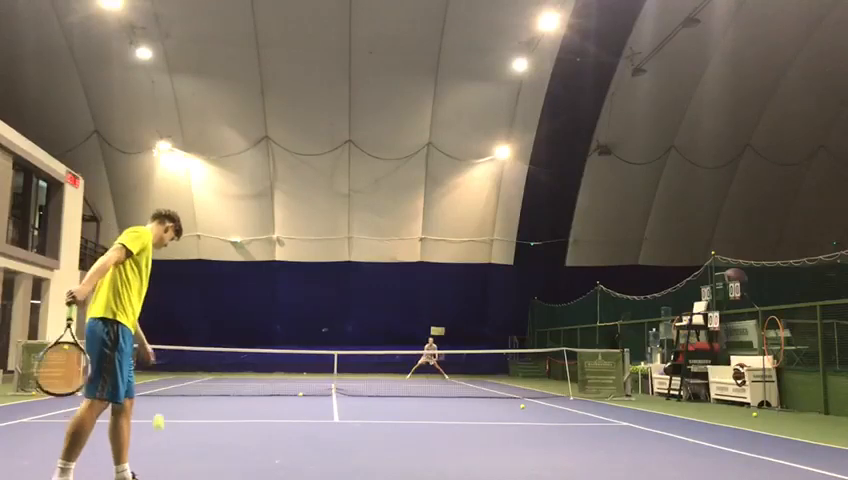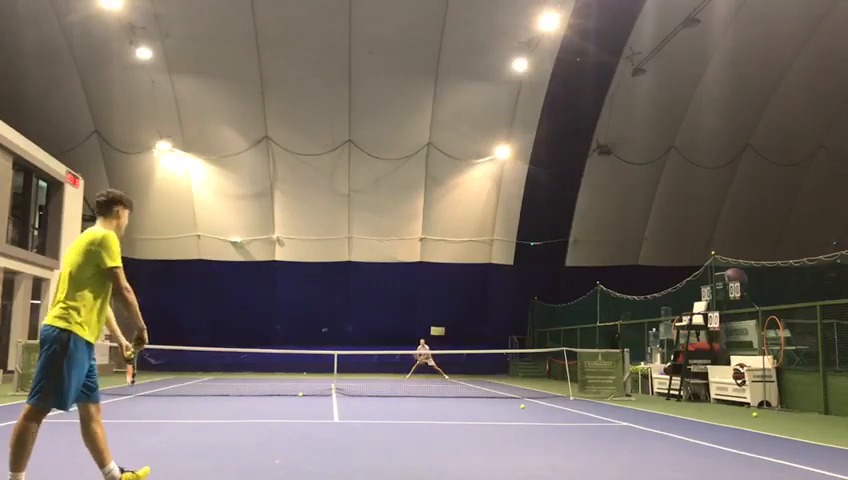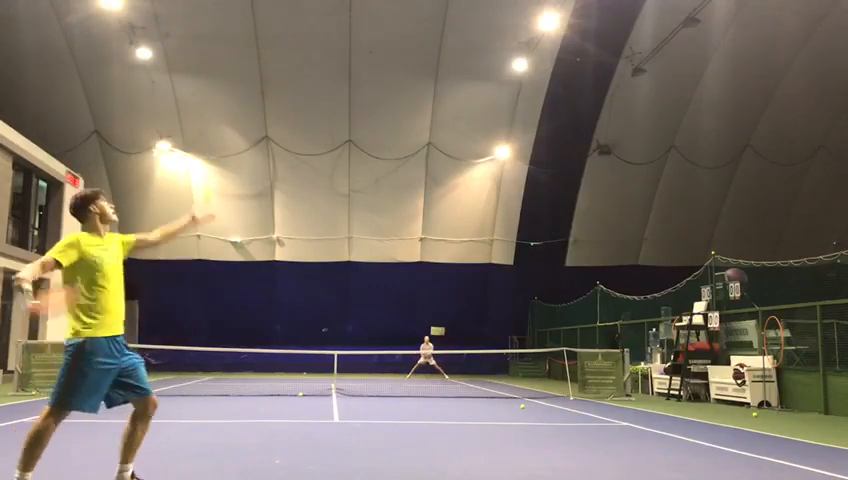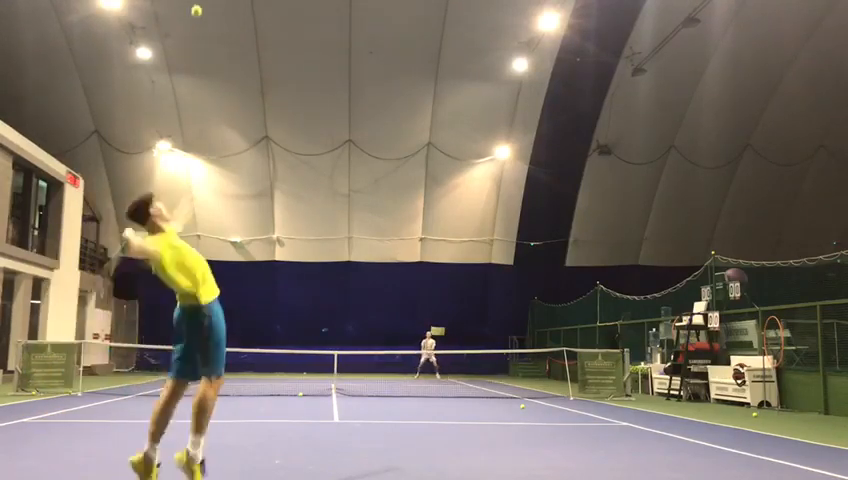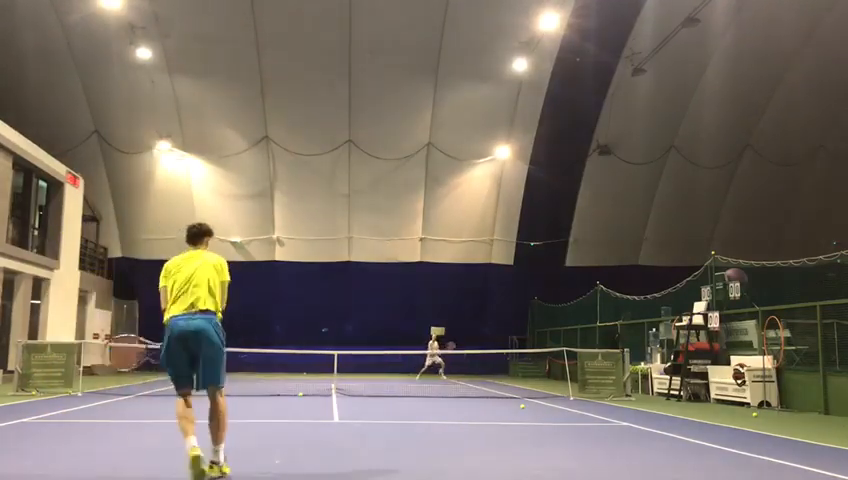
dt=0.7s
person 1, frame 1
left shoulder: (142, 244)
right shoulder: (140, 234)
right elbow: (109, 257)
left wrist: (143, 342)
right wrist: (84, 286)
left hip: (119, 328)
right hip: (111, 325)
left knee: (124, 404)
right knee: (97, 401)
person 1, frame 2
left shoulder: (91, 239)
right shoulder: (105, 238)
right elbow: (123, 289)
left wrist: (119, 338)
right wrist: (141, 327)
left hip: (80, 337)
right hip: (67, 333)
left knee: (91, 410)
right knee: (38, 408)
person 1, frame 3
left shoulder: (116, 242)
right shoulder: (77, 242)
left elbow: (155, 237)
right elbow: (40, 267)
left wrist: (190, 221)
right wrist: (25, 276)
left hip: (117, 341)
right hip: (88, 342)
left knee: (147, 403)
right knee: (56, 412)
person 1, frame 4
left shoulder: (164, 236)
right shoulder: (157, 240)
left elbow: (174, 222)
right elbow: (143, 248)
left wrist: (177, 217)
left hip: (195, 308)
right hip: (202, 308)
left knee: (175, 384)
right knee: (212, 378)
left ankle: (149, 456)
right ankle: (193, 454)
person 1, frame 5
left shoulder: (170, 264)
right shoulder: (217, 261)
left elbow: (164, 304)
right elbow: (222, 300)
left hip: (175, 325)
right hip: (206, 323)
left knee: (183, 394)
right knee: (216, 393)
left ankle: (193, 447)
